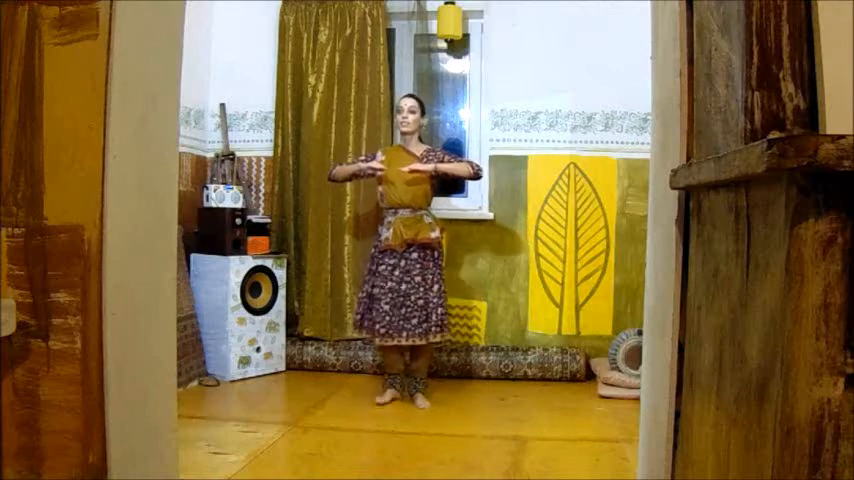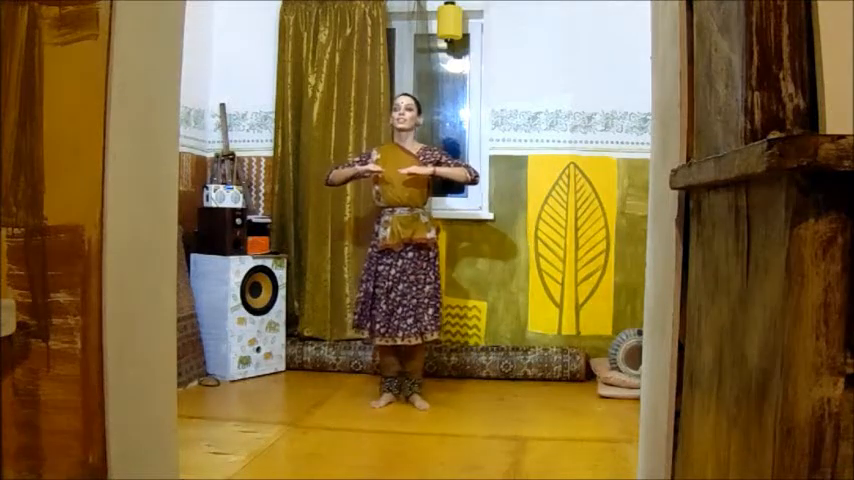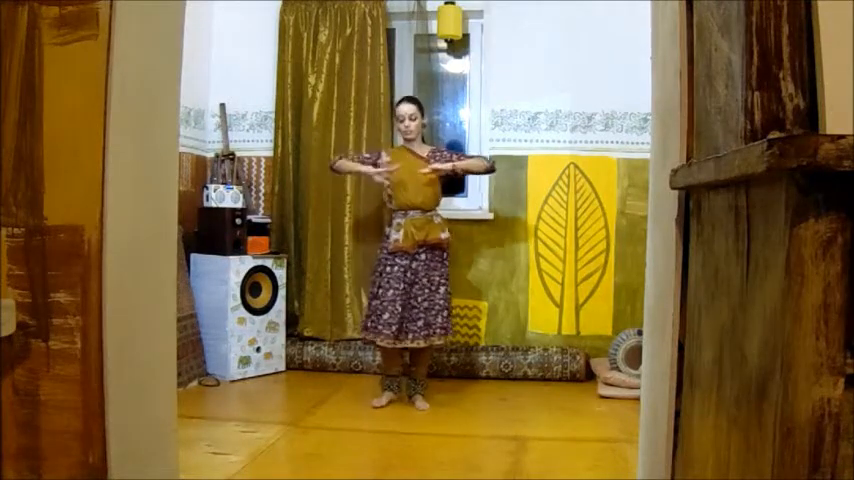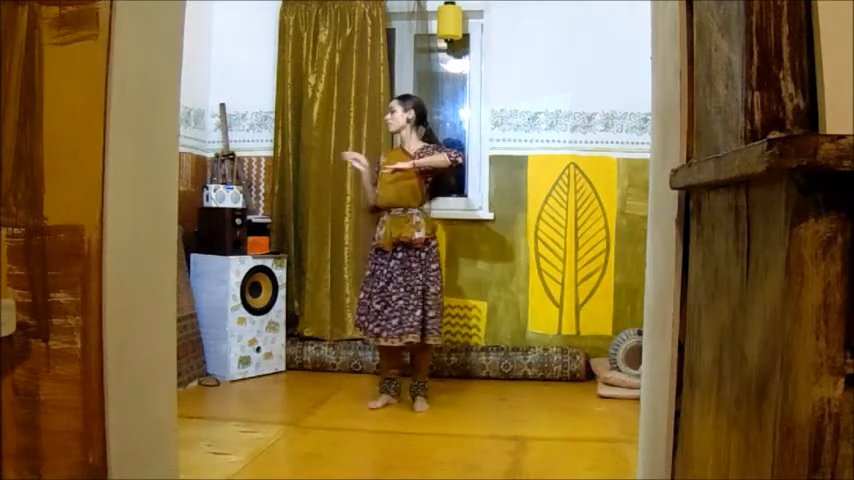
dt=1s
person 1, frame 1
left shoulder: (433, 155)
right shoulder: (382, 156)
left elbow: (475, 170)
right elbow: (334, 174)
left wrist: (431, 167)
right wrist: (363, 166)
left hip: (422, 239)
right hip: (389, 238)
left knee: (421, 312)
right knee: (384, 312)
left ankle: (417, 387)
right ankle: (392, 382)
person 1, frame 2
left shoulder: (430, 155)
right shoulder: (376, 154)
left elbow: (471, 176)
right elbow: (331, 178)
left wrist: (429, 170)
right wrist: (360, 169)
left hip: (419, 237)
right hip: (386, 236)
left knee: (418, 313)
right knee: (382, 313)
left ankle: (413, 388)
right ankle: (389, 387)
person 1, frame 3
left shoulder: (439, 155)
right shoulder: (386, 157)
left elbow: (488, 165)
right elbow: (337, 163)
left wrist: (450, 167)
right wrist: (372, 171)
left hip: (430, 241)
right hip: (397, 240)
left knee: (425, 316)
right knee: (387, 316)
left ankle: (417, 388)
right ankle: (390, 385)
person 1, frame 4
left shoulder: (428, 152)
right shoulder: (386, 158)
left elbow: (455, 159)
left wrist: (410, 164)
right wrist: (364, 171)
left hip: (416, 239)
right hip: (385, 238)
left knee: (417, 316)
right knee: (381, 314)
left ankle: (419, 391)
right ankle: (389, 389)
